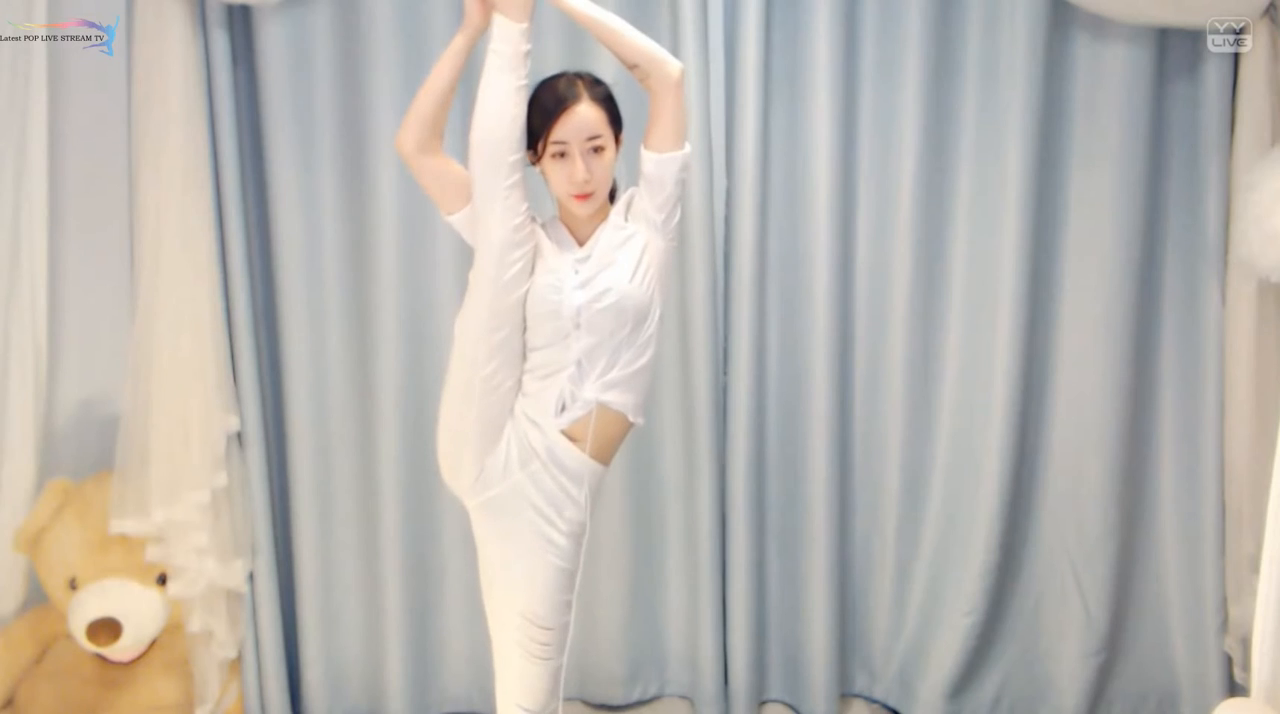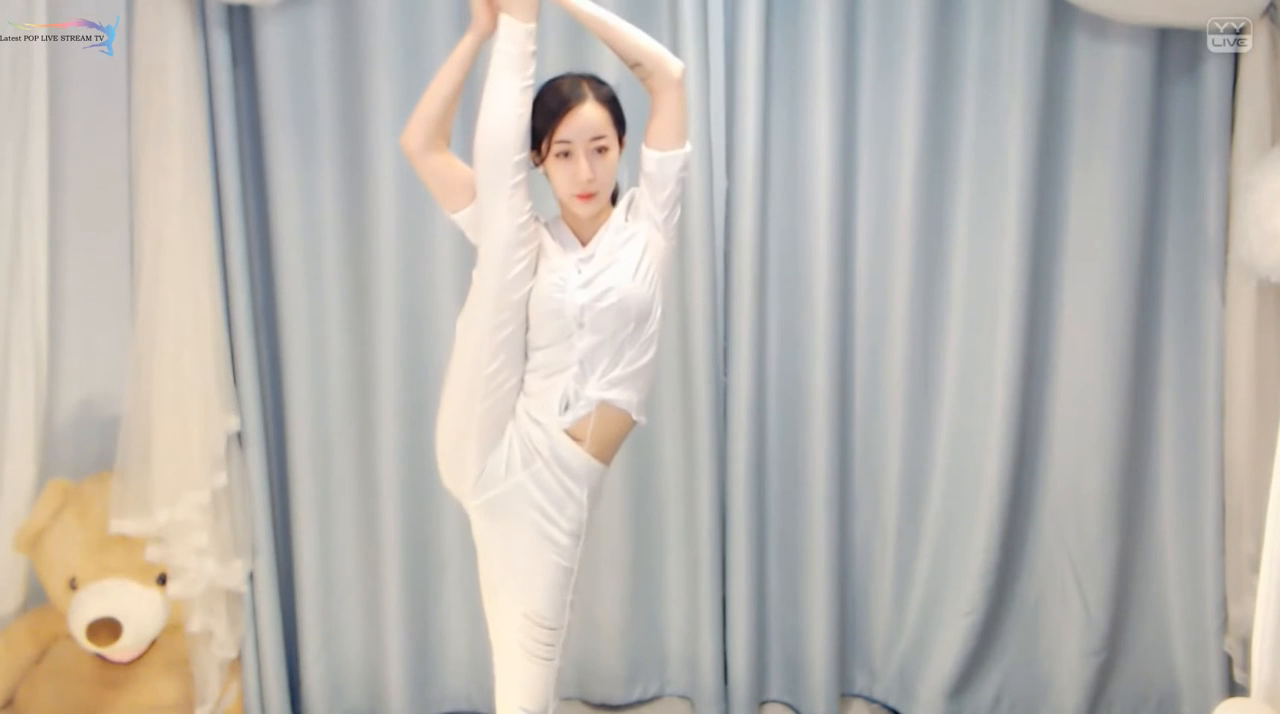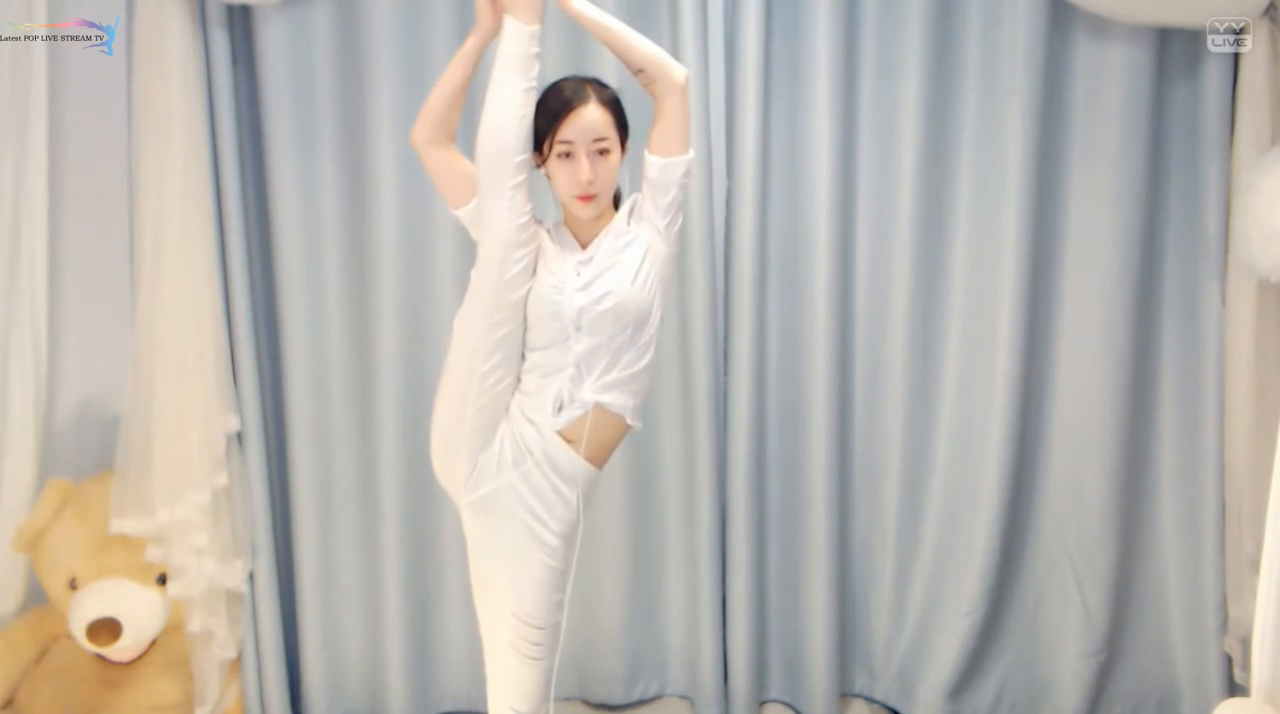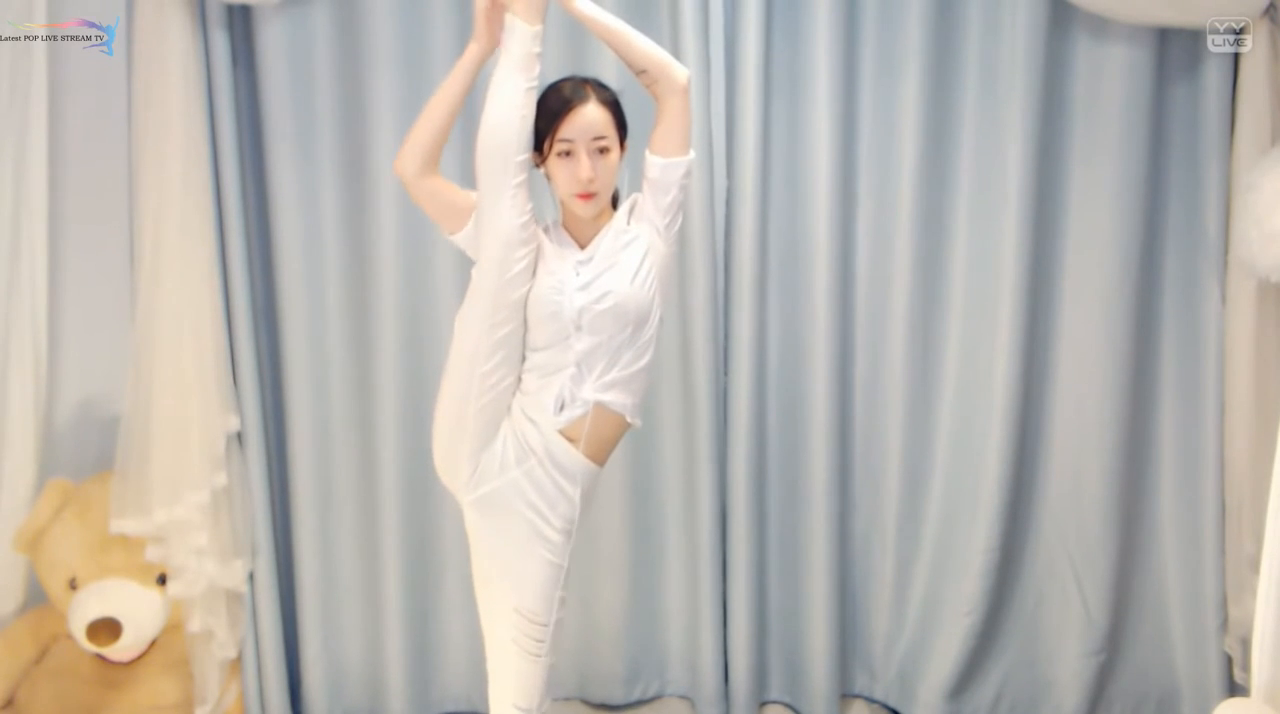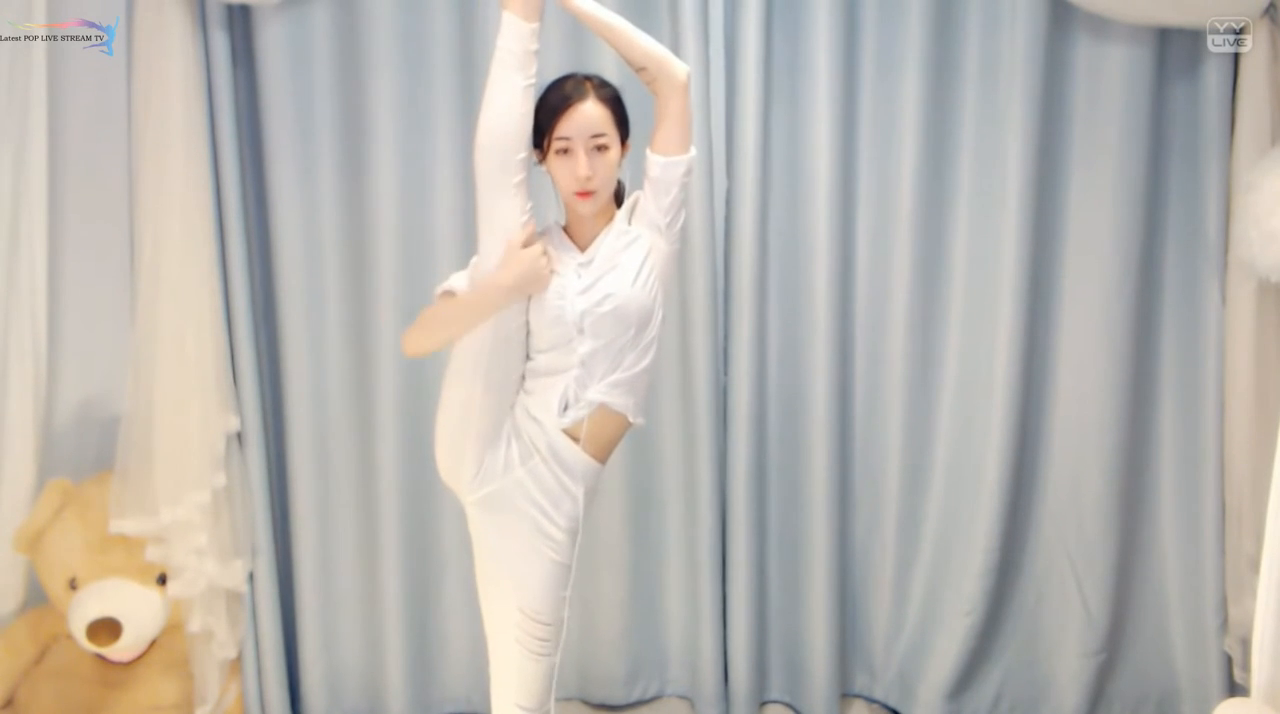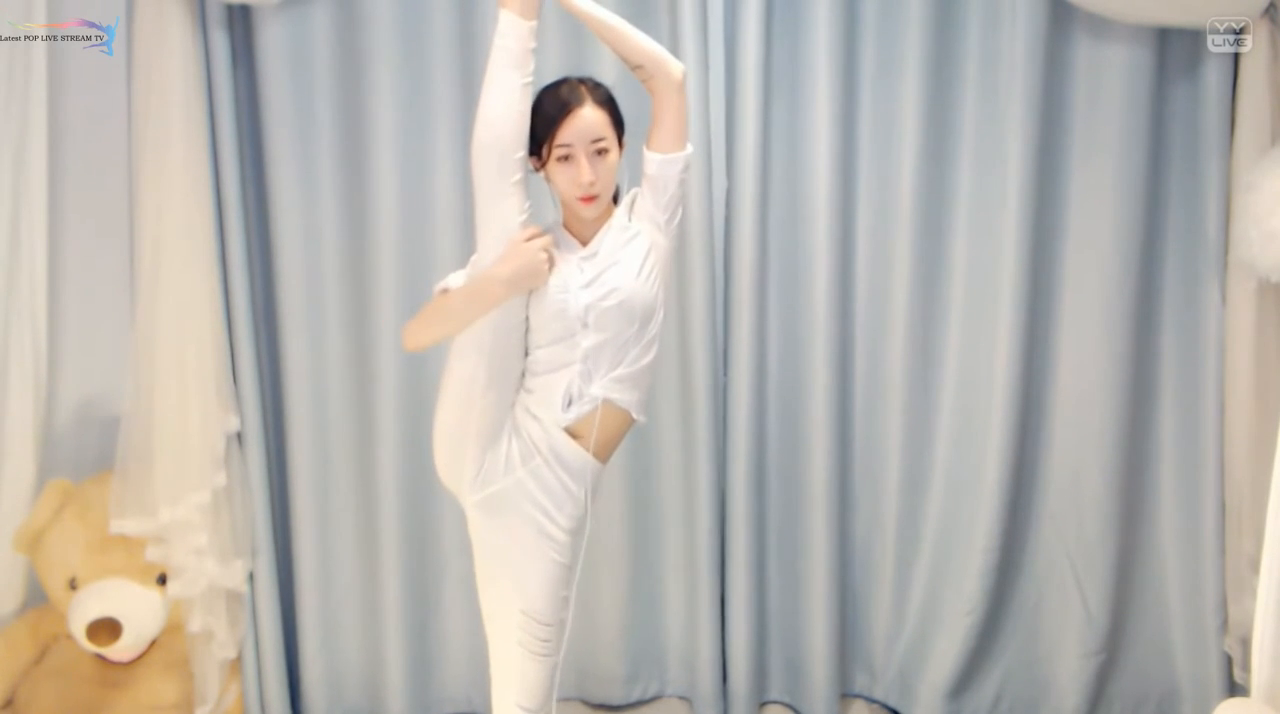
dt=0.7s
person 1, frame 1
left shoulder: (646, 224)
right shoulder: (524, 243)
left elbow: (666, 74)
right elbow: (416, 145)
left hip: (555, 481)
right hip: (495, 452)
person 1, frame 2
left shoulder: (647, 223)
right shoulder: (527, 243)
left elbow: (667, 74)
right elbow: (421, 145)
left hip: (557, 481)
right hip: (496, 453)
left knee: (534, 657)
person 1, frame 3
left shoulder: (649, 229)
right shoulder: (526, 245)
left elbow: (671, 81)
right elbow: (429, 138)
left hip: (546, 484)
right hip: (485, 448)
person 1, frame 4
left shoulder: (648, 227)
right shoulder: (526, 250)
left elbow: (674, 83)
right elbow: (411, 171)
left hip: (547, 481)
right hip: (487, 449)
person 1, frame 5
left shoulder: (650, 226)
right shoulder: (526, 251)
left elbow: (672, 79)
right elbow: (414, 340)
right wrist: (500, 288)
left hip: (549, 482)
right hip: (489, 448)
person 1, frame 6
left shoulder: (648, 223)
right shoulder: (528, 249)
left elbow: (667, 75)
right elbow: (414, 335)
right wrist: (501, 282)
left hip: (552, 482)
right hip: (492, 453)
